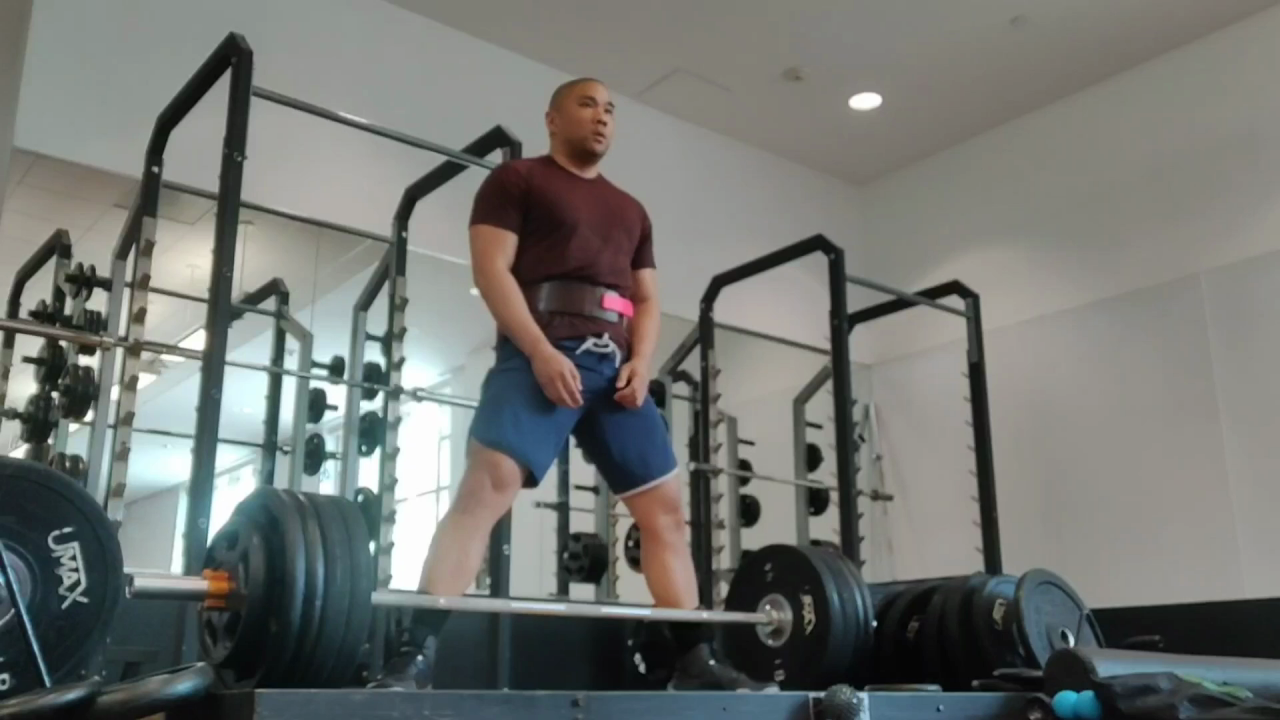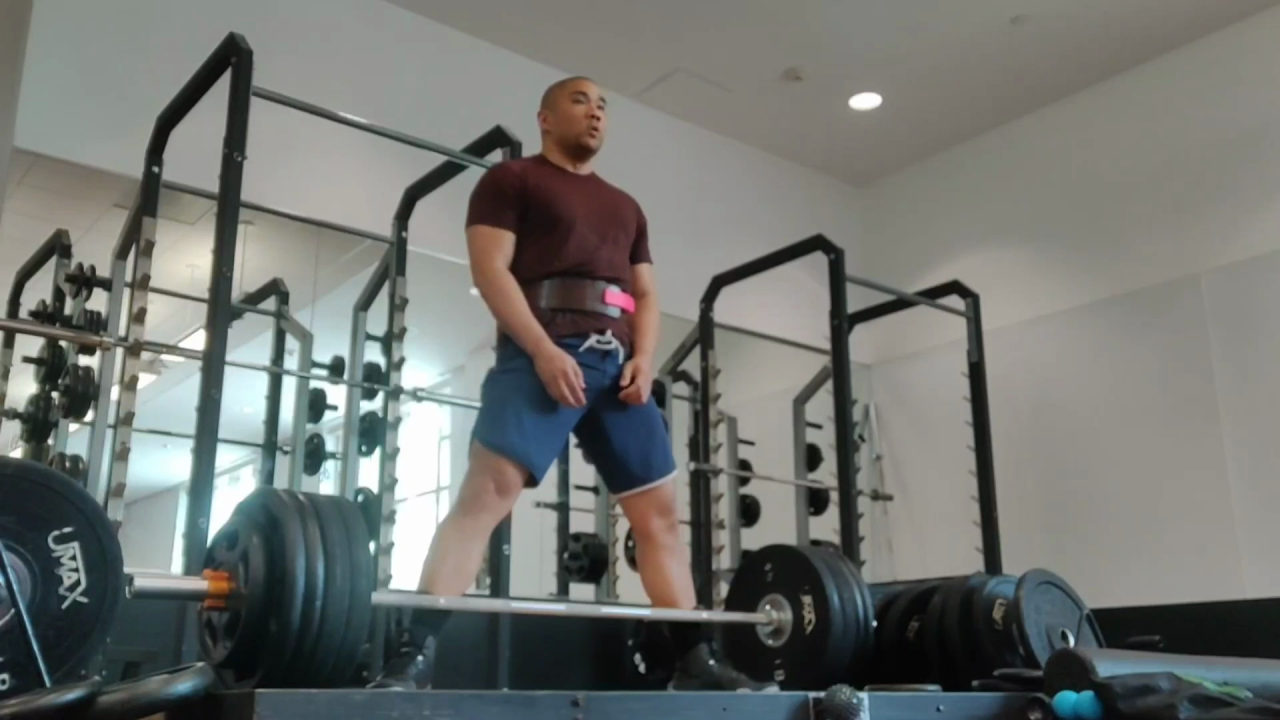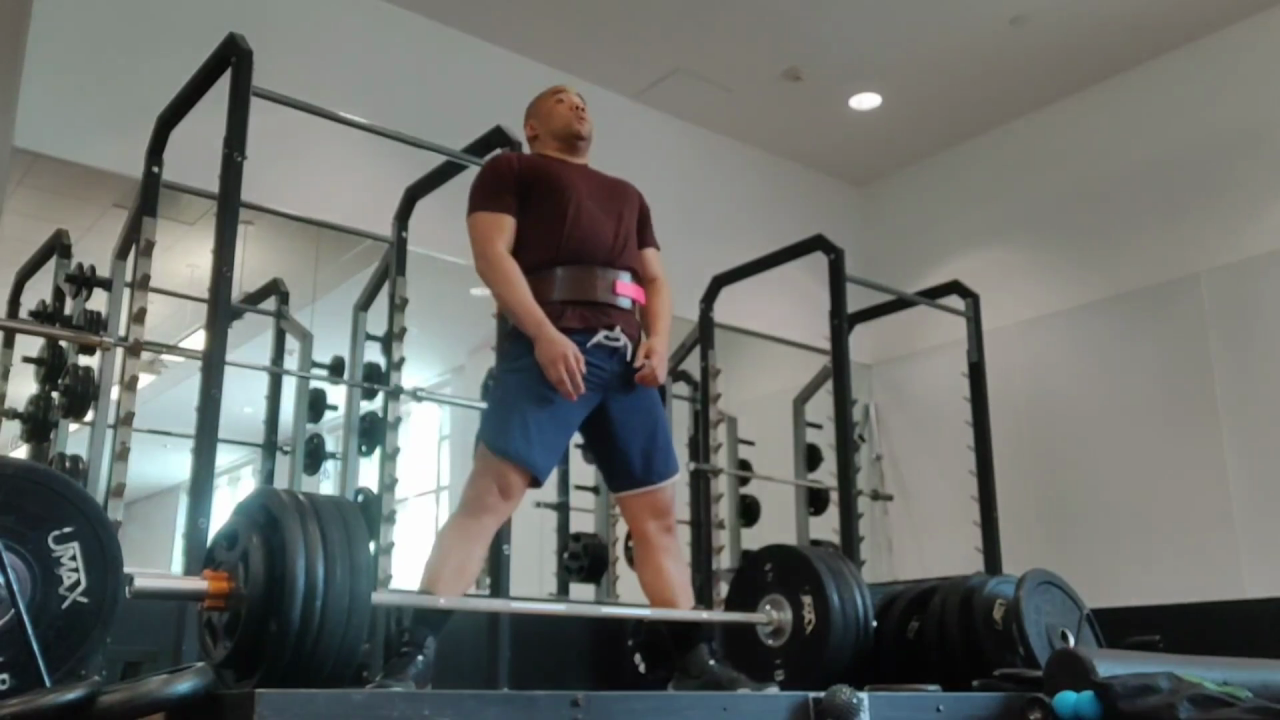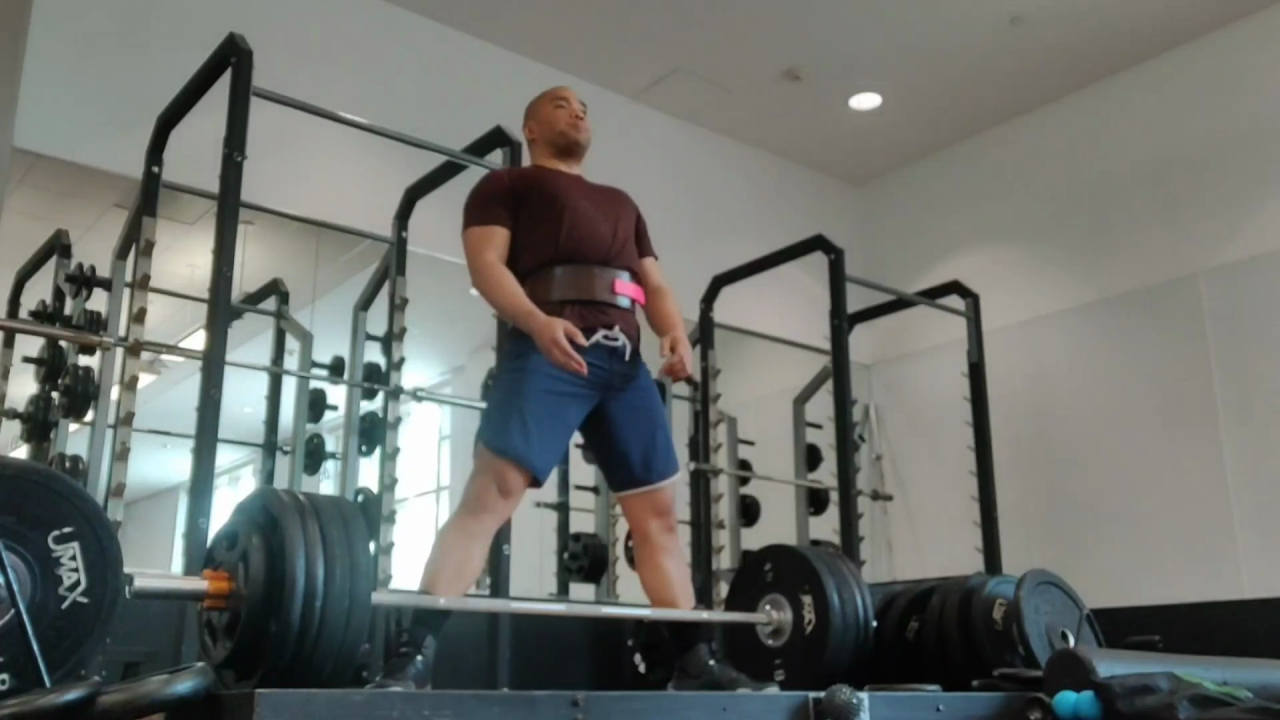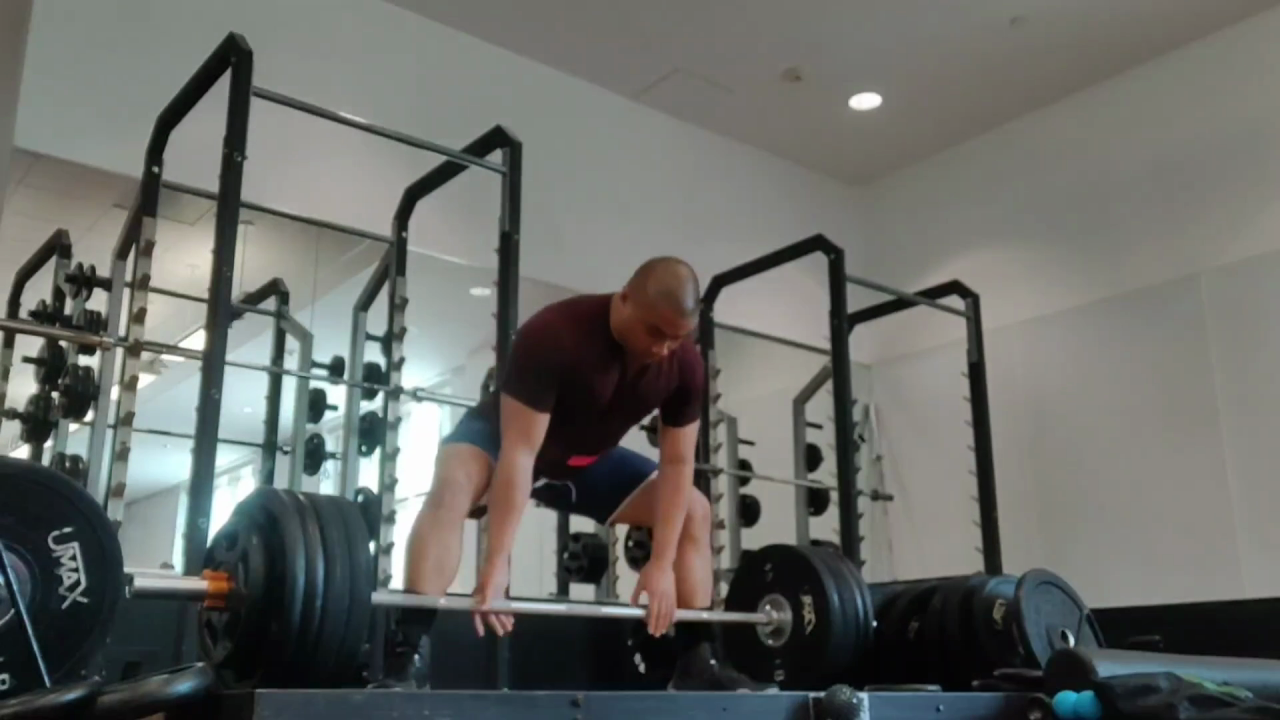
dt=1s
person 1, frame 1
left shoulder: (630, 210)
right shoulder: (516, 180)
left elbow: (647, 299)
right elbow: (491, 268)
left wrist: (641, 362)
right wrist: (541, 352)
left hip: (614, 366)
right hip: (540, 357)
left knee: (666, 509)
right knee: (484, 487)
left ankle: (696, 660)
right ankle: (414, 655)
person 1, frame 2
left shoulder: (625, 206)
right shoulder: (510, 179)
left elbow: (646, 293)
right elbow: (490, 268)
left wrist: (644, 358)
right wrist: (543, 350)
left hip: (616, 362)
right hip: (542, 355)
left knee: (660, 511)
right knee: (487, 491)
left ankle: (695, 659)
right ankle: (414, 654)
person 1, frame 3
left shoulder: (627, 195)
right shoulder: (510, 170)
left elbow: (655, 278)
right elbow: (492, 253)
left wrist: (657, 340)
right wrist: (543, 334)
left hip: (625, 355)
right hip: (550, 346)
left knee: (658, 512)
right knee: (490, 493)
left ankle: (695, 659)
right ankle: (414, 654)
person 1, frame 4
left shoulder: (620, 203)
right shoulder: (505, 186)
left elbow: (654, 283)
right elbow: (485, 263)
left wrist: (675, 331)
right wrist: (538, 322)
left hip: (624, 357)
right hip: (547, 348)
left knee: (658, 511)
right knee: (491, 493)
left ankle: (695, 659)
right ankle: (412, 653)
person 1, frame 5
left shoulder: (684, 365)
right shoulder: (554, 334)
left elbow: (677, 463)
right elbow: (518, 453)
left wrist: (661, 562)
right wrist: (497, 559)
left hip: (587, 462)
right hip: (502, 434)
left knee: (695, 510)
right knee: (453, 486)
left ankle: (698, 661)
